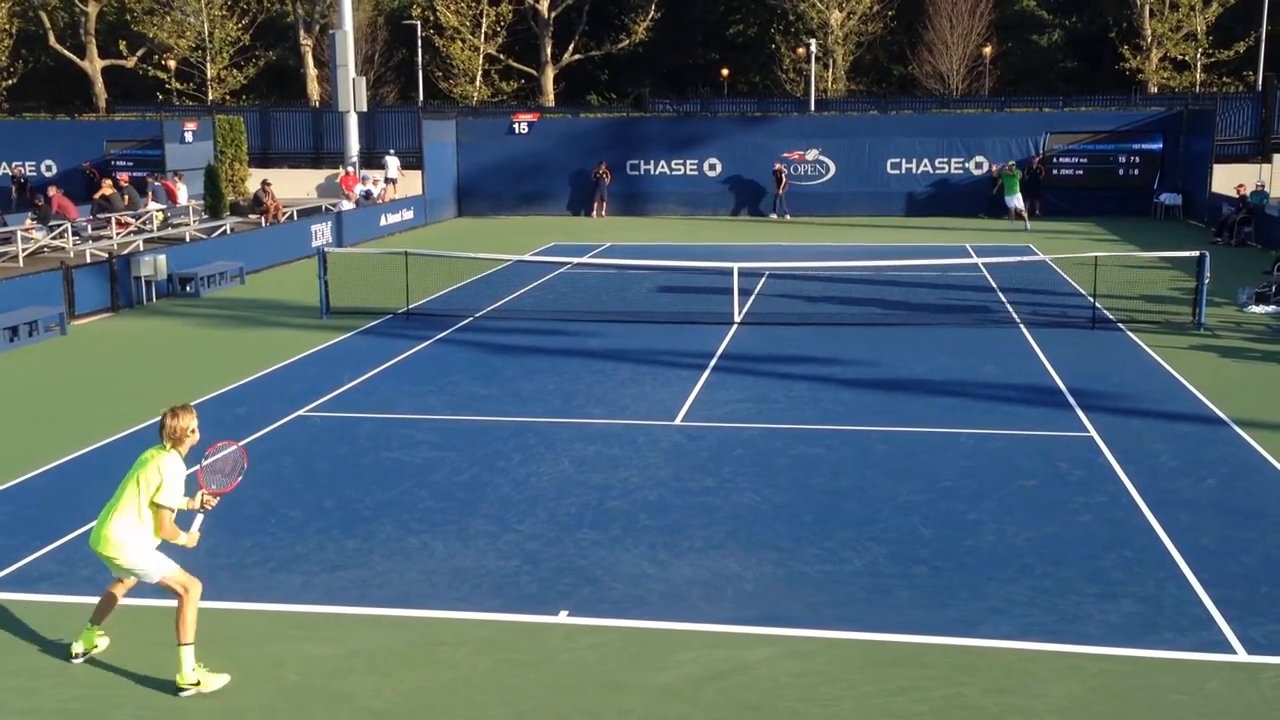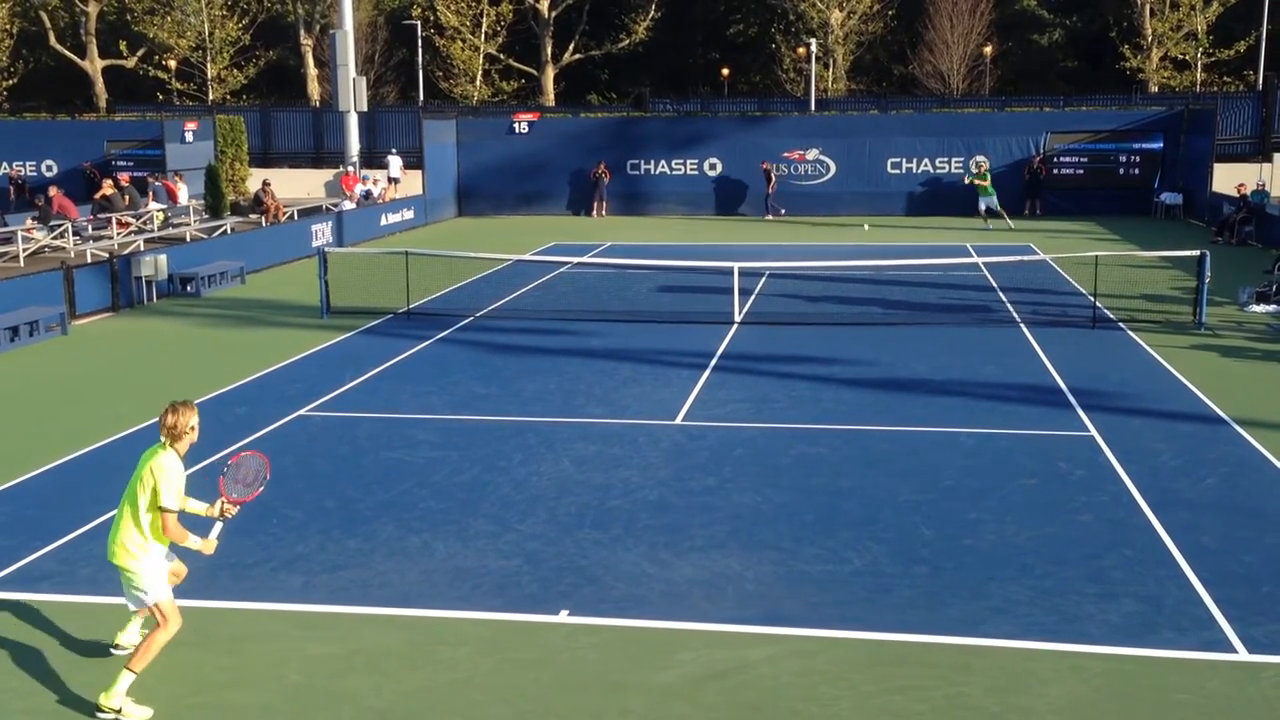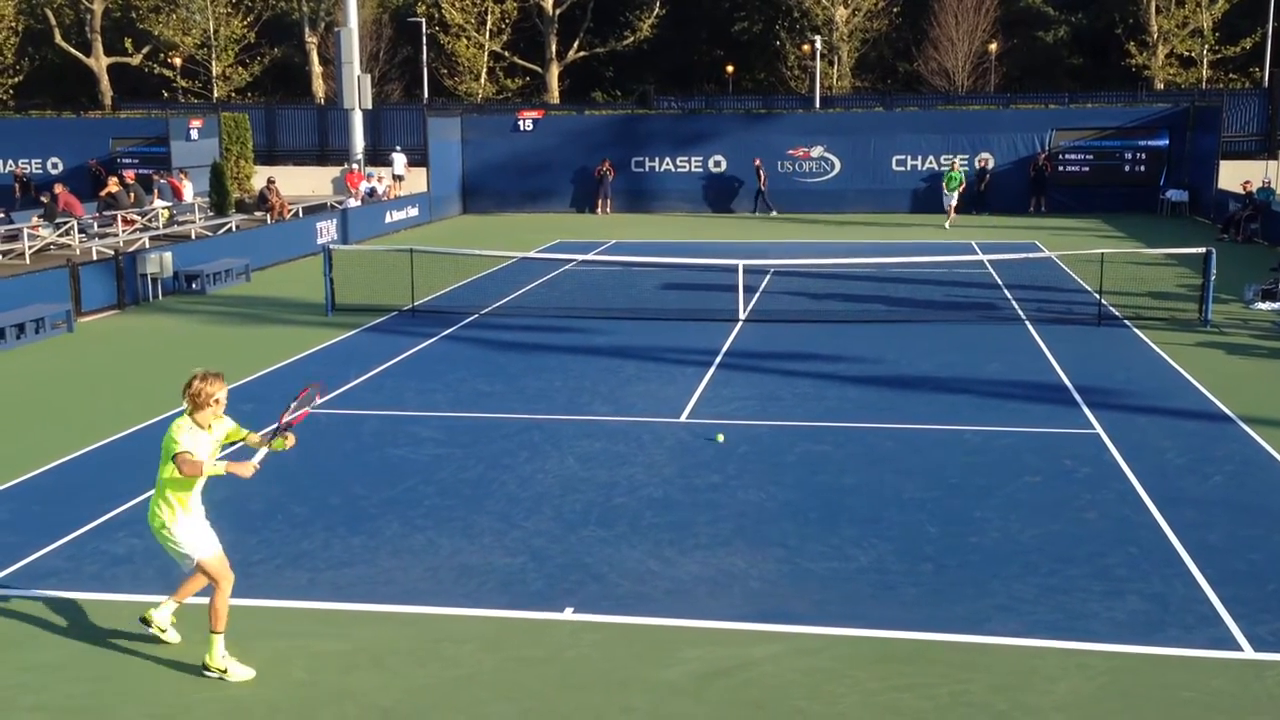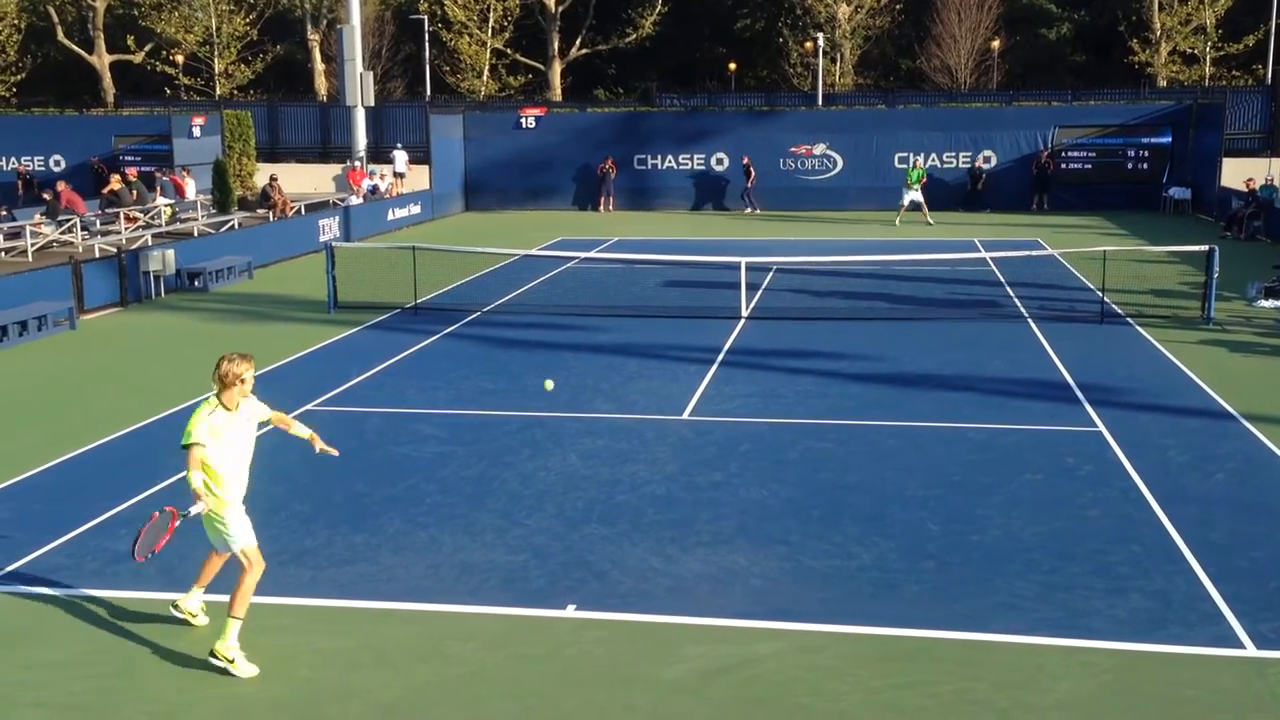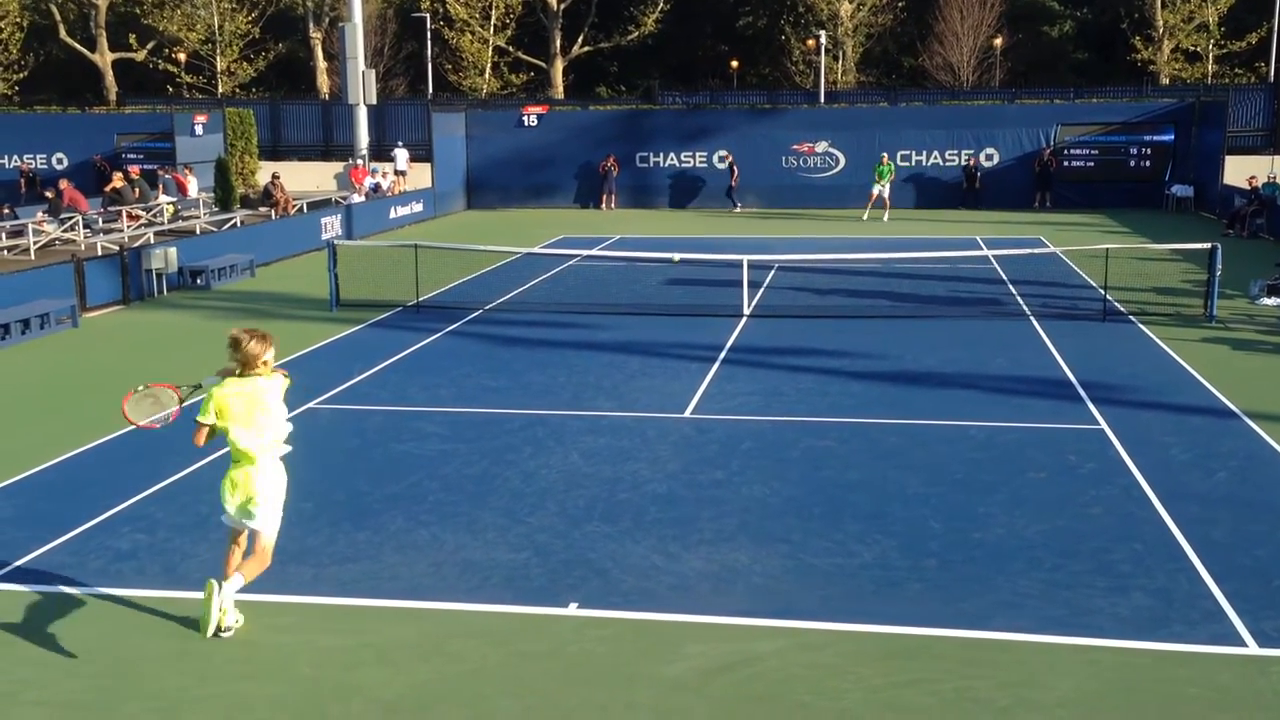
dt=0.3s
person 1, frame 1
left shoulder: (152, 454)
right shoulder: (174, 470)
right elbow: (164, 528)
left wrist: (190, 503)
right wrist: (186, 539)
left hip: (104, 535)
right hip: (127, 542)
left knee: (125, 581)
right knee: (190, 588)
left ankle: (85, 643)
right ankle: (188, 672)
person 1, frame 2
left shoulder: (162, 457)
right shoulder: (168, 467)
right elbow: (170, 529)
left wrist: (212, 510)
right wrist: (201, 545)
left hip: (136, 544)
right hip: (137, 552)
left knee: (176, 572)
right knee: (170, 622)
left ankle: (127, 636)
person 1, frame 3
left shoulder: (219, 423)
right shoulder: (180, 432)
left elbow: (254, 441)
right elbow: (188, 468)
left wrist: (281, 440)
right wrist: (229, 467)
left hip: (190, 512)
right hip: (173, 519)
left knee: (210, 569)
right knee: (224, 578)
left ankle: (160, 616)
right ankle: (217, 658)
person 1, frame 4
left shoulder: (249, 404)
right shoulder: (204, 417)
left elbow: (279, 418)
right elbow: (192, 462)
left wrist: (312, 436)
right wrist: (198, 486)
left hip: (227, 498)
right hip: (221, 502)
left knee: (222, 550)
right knee: (253, 565)
left ankle: (189, 601)
right ankle: (226, 646)
person 1, frame 5
left shoulder: (218, 393)
right shoulder: (272, 383)
left elbow: (198, 441)
left hip: (238, 481)
right hip: (267, 483)
left knee: (237, 542)
right knee: (261, 557)
left ankle: (226, 613)
right ankle: (224, 590)
